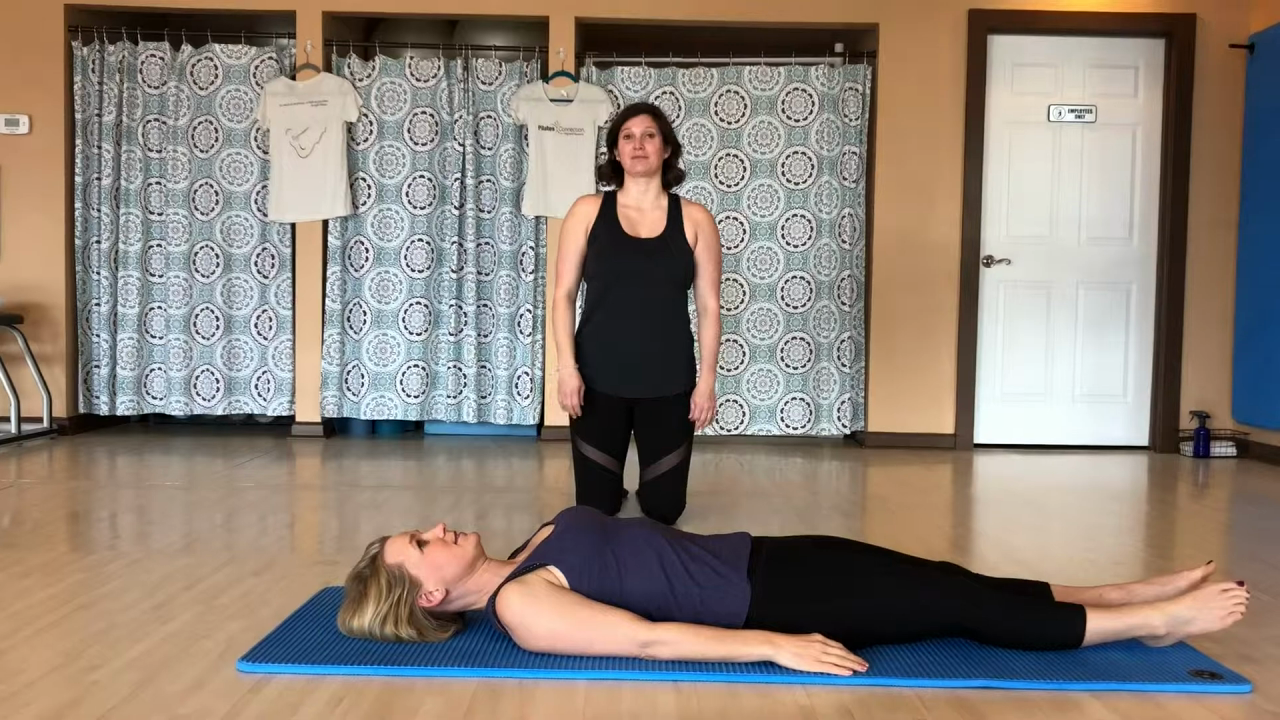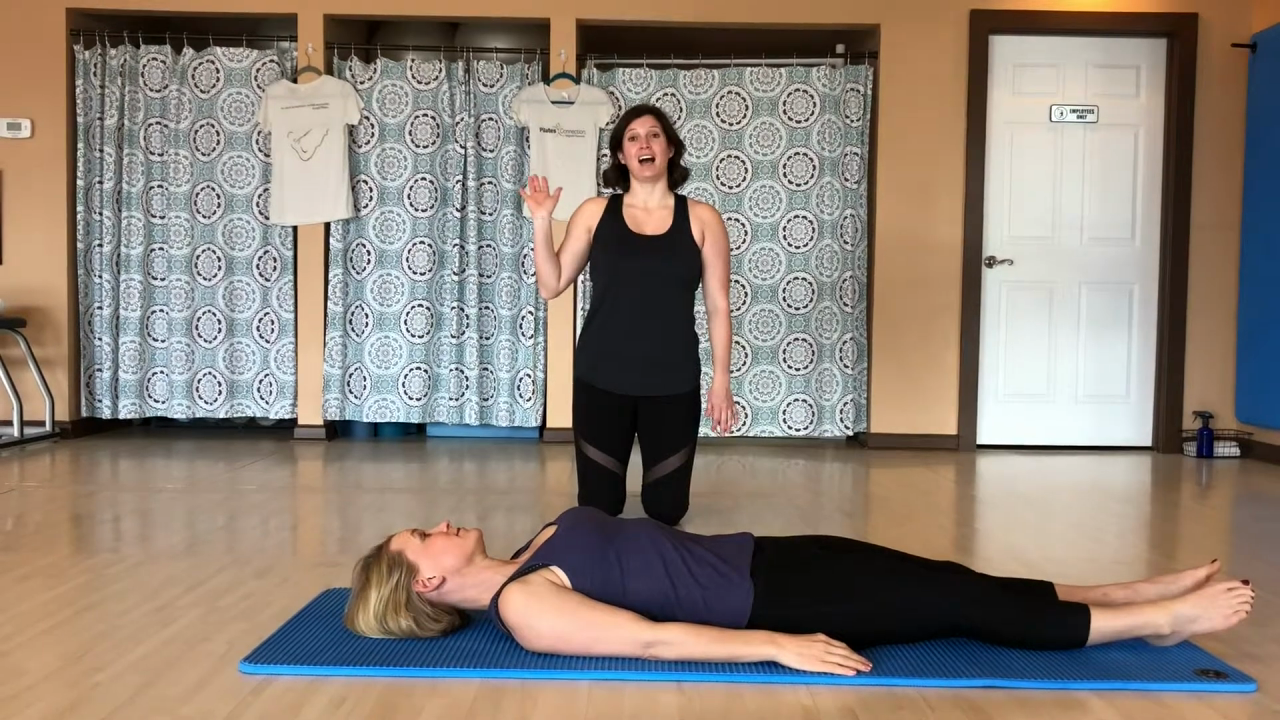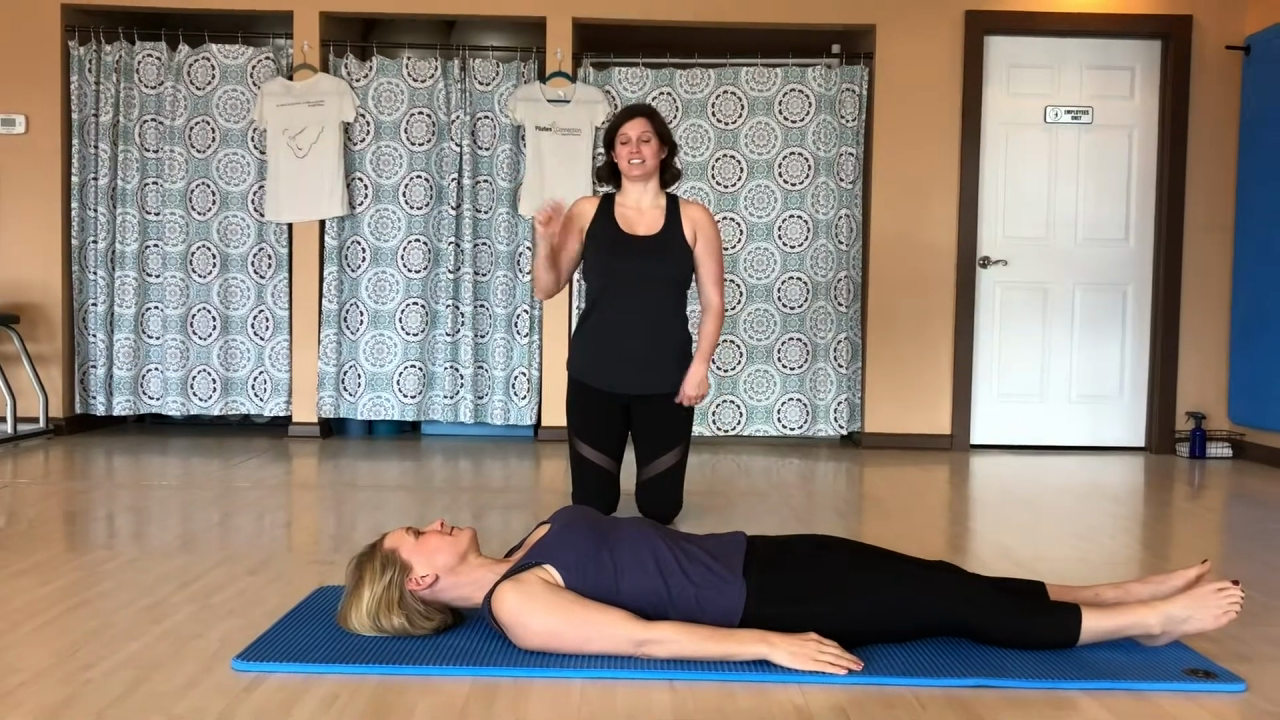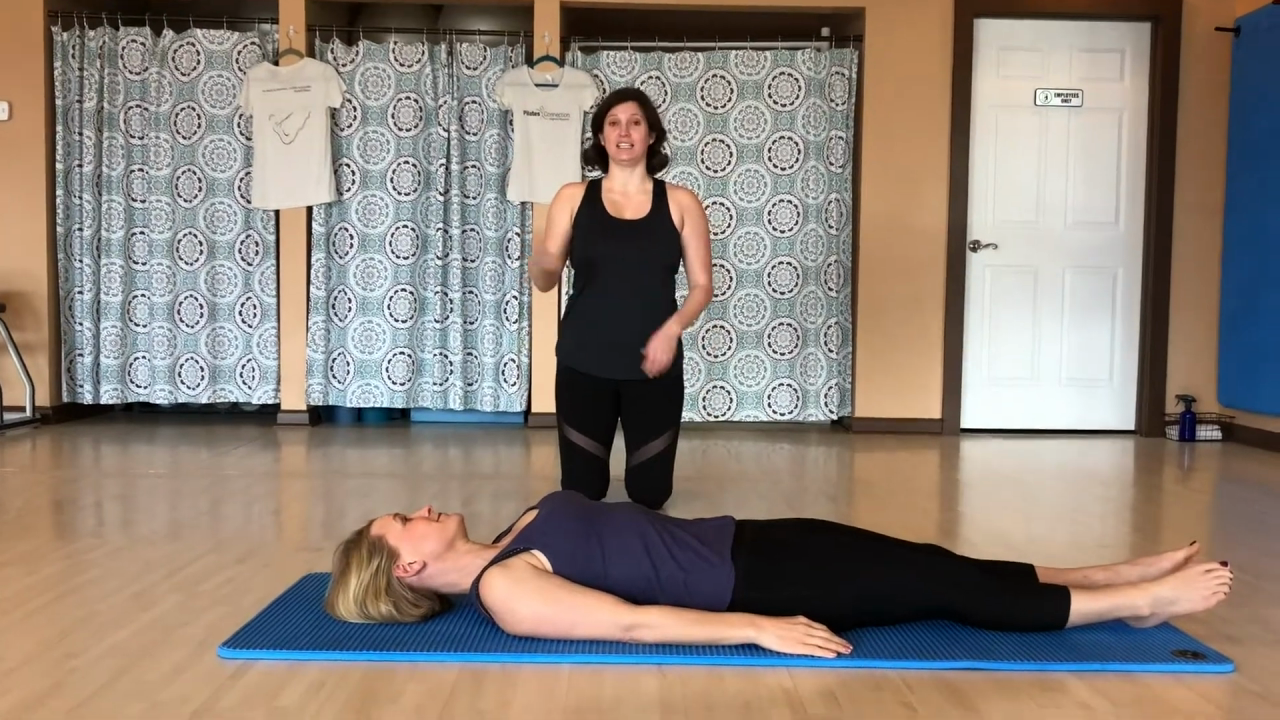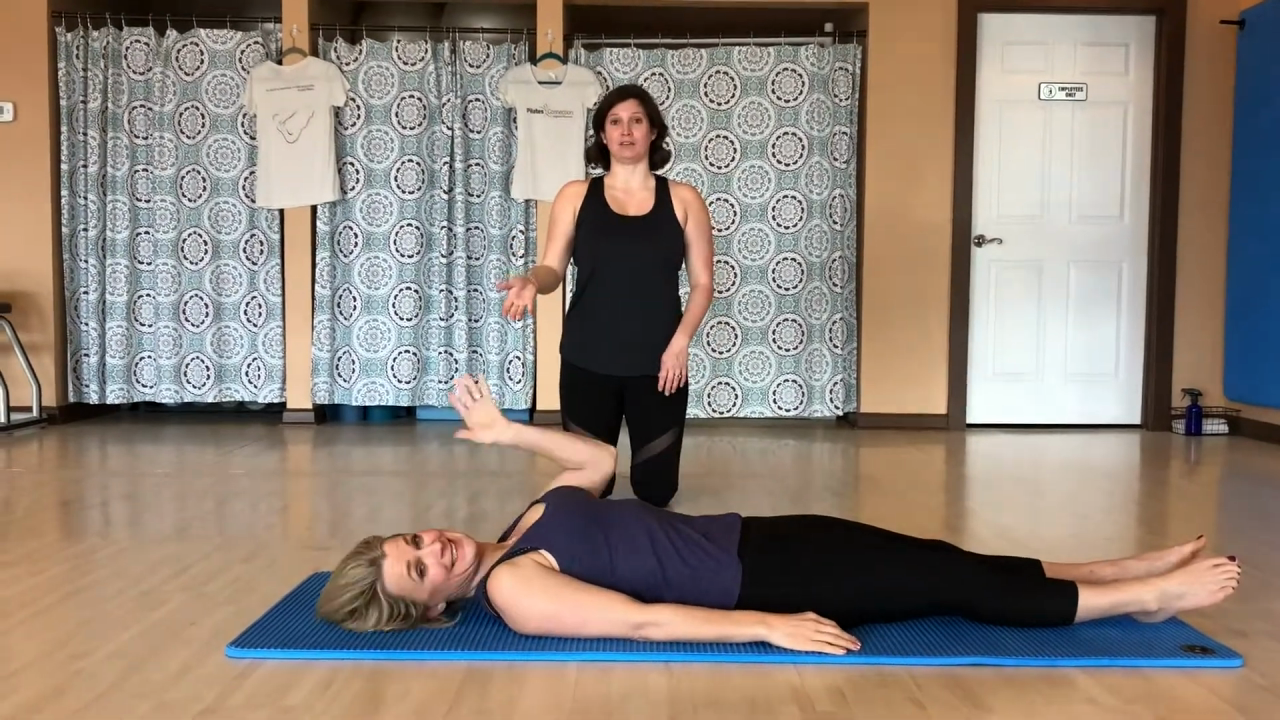
dt=0.7s
person 1, frame 1
left shoulder: (524, 562)
right shoulder: (522, 611)
right elbow: (649, 638)
right wrist: (777, 645)
left hip: (758, 559)
right hip: (756, 601)
left knee: (950, 581)
right knee: (961, 608)
left ankle: (1142, 594)
right ankle: (1160, 620)
person 1, frame 2
left shoulder: (528, 562)
right shoulder: (524, 609)
right elbow: (653, 638)
right wrist: (778, 646)
left hip: (760, 557)
right hip: (758, 602)
left knee: (953, 582)
right knee: (963, 608)
left ankle: (1147, 594)
right ankle: (1162, 620)
person 1, frame 3
left shoulder: (521, 561)
right shoulder: (517, 608)
right elbow: (645, 637)
right wrist: (772, 645)
left hip: (753, 557)
right hip: (752, 600)
left knee: (946, 580)
right knee: (959, 609)
left ankle: (1138, 594)
right ankle: (1153, 620)
person 1, frame 4
left shoulder: (512, 544)
right shoulder: (506, 594)
right elbow: (634, 622)
right wrist: (758, 630)
left hip: (741, 540)
right hip: (739, 584)
left knee: (937, 565)
right knee: (947, 590)
left ankle: (1129, 578)
right ankle: (1140, 601)
person 1, frame 5
left shoulder: (526, 527)
right shoulder: (517, 595)
left elbow: (601, 461)
right elbow: (644, 621)
left wrist: (507, 427)
right wrist: (768, 624)
left hip: (751, 540)
right hip: (750, 583)
left knee: (947, 559)
right knee: (956, 587)
left ankle: (1139, 572)
right ankle: (1145, 597)
person 2, frame 1
left shoulder: (694, 218)
right shoulder: (587, 211)
left elbow: (708, 304)
right elbow: (564, 293)
left wrist: (707, 378)
right wrist: (566, 365)
left hip: (668, 383)
right hip: (599, 380)
left knee: (664, 509)
right knee: (595, 507)
left ankle: (648, 518)
right ankle: (616, 494)
person 2, frame 2
left shoulder: (701, 218)
right shoulder: (595, 212)
left elbow: (717, 304)
right elbow: (551, 286)
left wrist: (720, 379)
right wrist: (541, 221)
left hip: (673, 383)
right hip: (601, 379)
left knee: (667, 509)
right knee: (598, 506)
person 2, frame 3
left shoulder: (693, 217)
right shoulder: (587, 211)
left elbow: (713, 302)
right elbow: (545, 289)
left wrist: (700, 363)
right wrist: (546, 242)
left hip: (664, 382)
right hip: (595, 377)
left knee: (660, 508)
right knee: (593, 504)
person 2, frame 4
left shoulder: (680, 202)
right shoulder: (573, 197)
left elbow: (701, 285)
right elbow: (543, 279)
left wrist: (673, 327)
right wrist: (541, 264)
left hip: (654, 367)
right hip: (584, 364)
left knee: (650, 493)
right knee: (582, 490)
person 2, frame 5
left shoulder: (683, 199)
right shoulder: (576, 196)
left elbow: (702, 283)
right elbow: (552, 269)
left wrist: (680, 341)
right wrist: (530, 282)
left hip: (657, 364)
right hip: (587, 362)
left knee: (656, 491)
